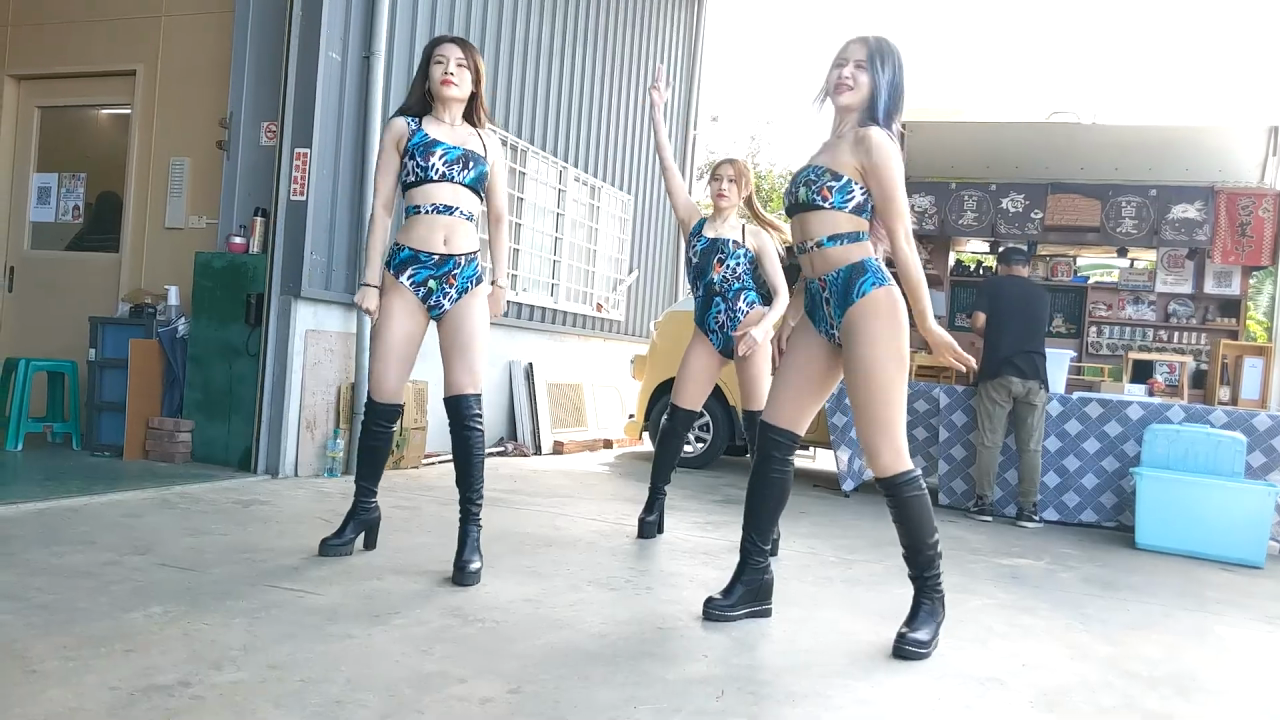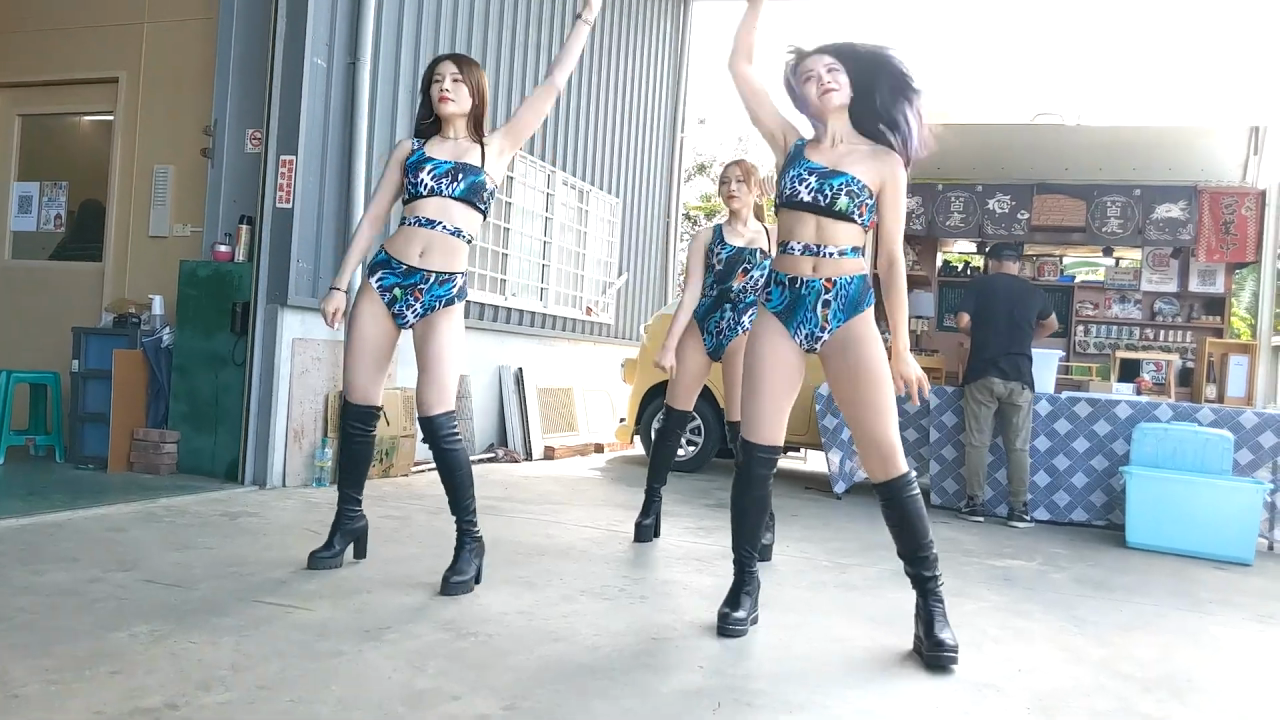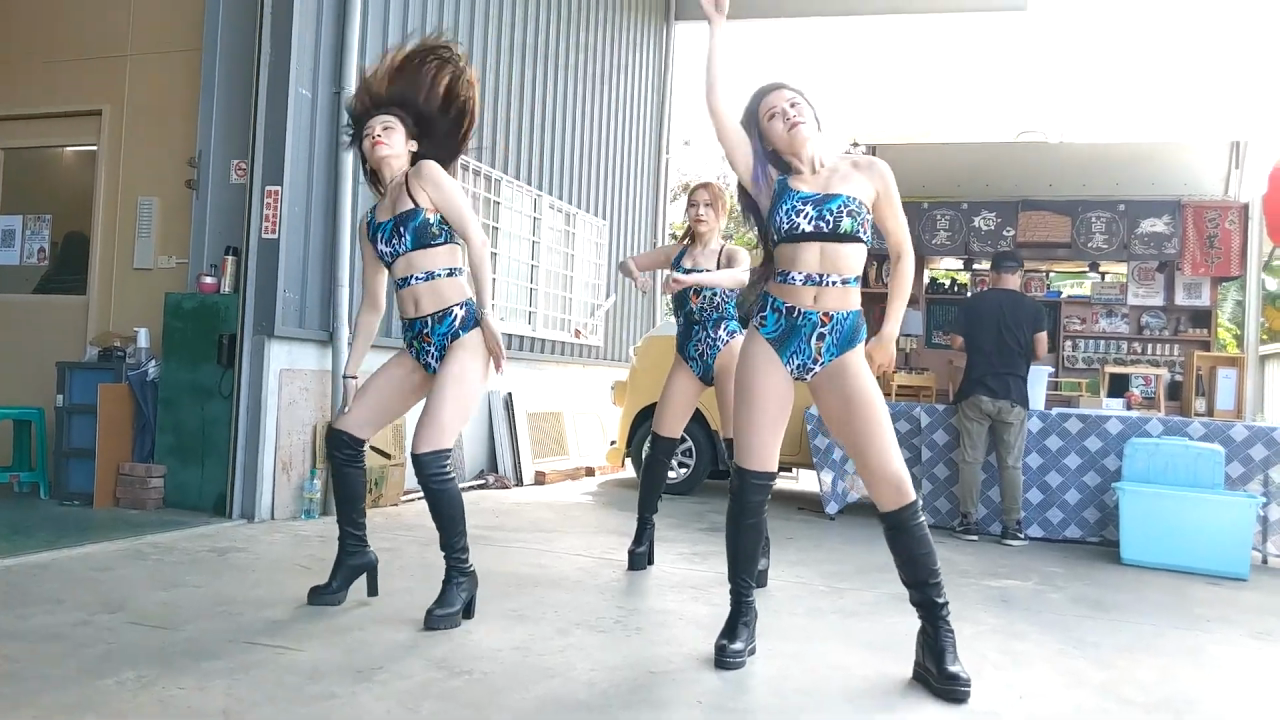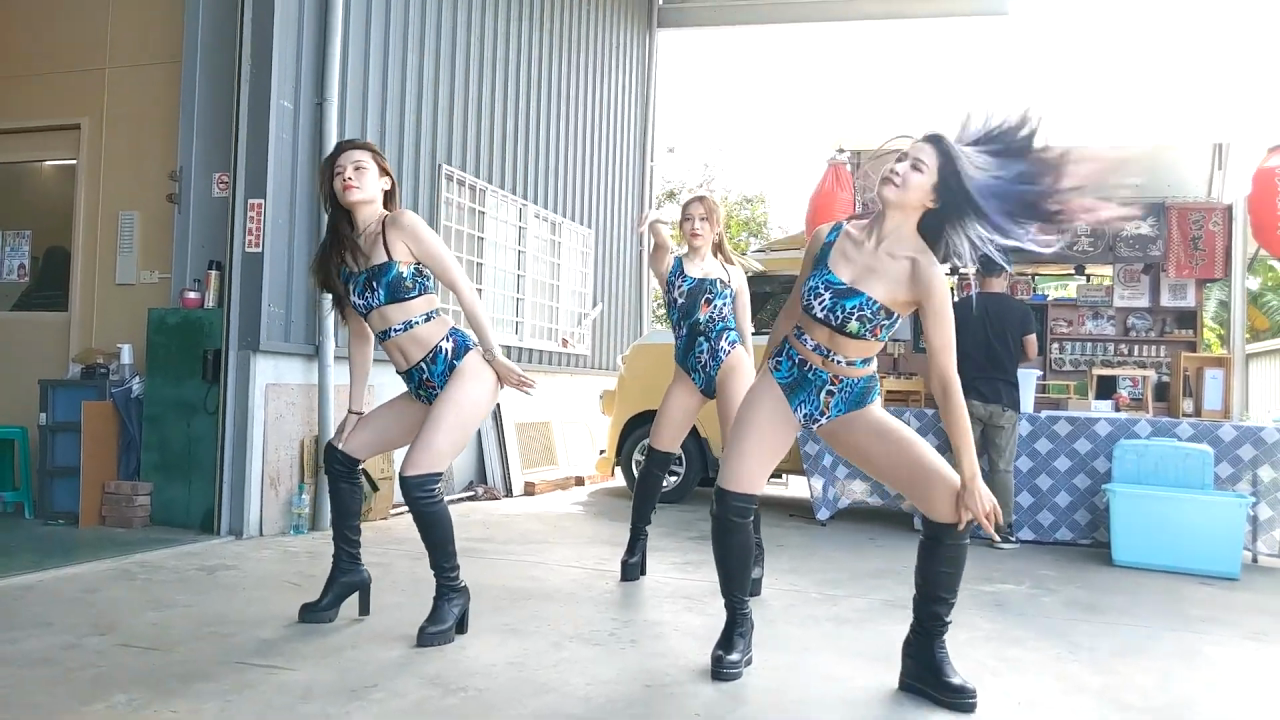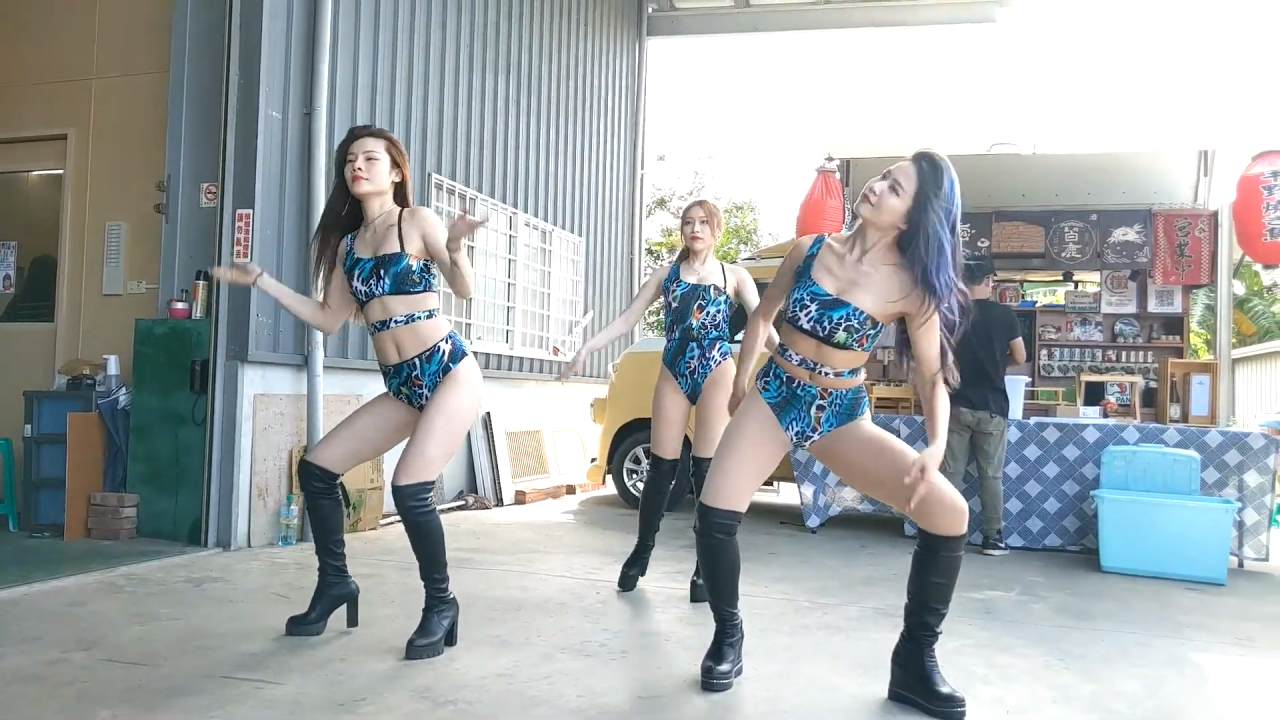
dt=0.5s
person 1, frame 1
left shoulder: (872, 140)
right shoulder: (821, 153)
left elbow: (897, 235)
left wrist: (927, 324)
right wrist: (792, 313)
left hip: (865, 296)
right hip: (817, 305)
left knee: (884, 453)
right knee: (774, 434)
left ankle: (928, 597)
right ankle: (753, 576)
person 1, frame 2
left shoulder: (885, 159)
right shoulder: (791, 143)
left elbow: (891, 259)
right elbow: (739, 66)
left wrist: (902, 348)
left hip: (848, 311)
right hip: (782, 305)
left knee: (886, 459)
right knee: (756, 448)
left ankle: (930, 607)
right ankle: (745, 583)
person 1, frame 3
left shoulder: (872, 174)
right shoulder: (770, 177)
left elbow: (901, 255)
right elbow: (718, 113)
left wrist: (890, 326)
left hip: (838, 341)
right hip: (772, 336)
left knee: (892, 486)
right knee: (752, 476)
left ankle: (937, 638)
right ankle: (741, 611)
person 1, frame 4
left shoulder: (924, 272)
right shoulder: (828, 235)
left elbow: (945, 377)
left wrist: (972, 477)
right wrist: (765, 372)
left hip: (853, 399)
right hip: (785, 378)
left knee: (952, 503)
right knee: (731, 497)
left ankle: (923, 653)
right ankle: (737, 623)
person 1, frame 5
left shoulder: (912, 286)
right shoulder: (811, 249)
left elbow: (933, 378)
right elbow: (764, 312)
left wrist: (936, 447)
right wrist: (744, 372)
left hip: (842, 415)
right hip: (775, 398)
left knee: (947, 511)
right knee: (715, 511)
left ankle: (915, 662)
right ankle: (728, 634)
person 2, frame 1
left shoulder: (486, 141)
right shoulder: (404, 127)
left elbow: (499, 215)
right elbow: (382, 208)
left wrist: (501, 282)
right wrist: (369, 279)
left hip: (467, 275)
right hip: (409, 273)
left knee: (465, 405)
right knee: (382, 402)
left ankle: (470, 531)
right ankle: (364, 508)
person 2, frame 2
left shoulder: (499, 146)
right shoulder: (410, 150)
left elbow: (553, 84)
right elbow: (372, 215)
right wrist: (340, 284)
left hip: (444, 294)
right hip: (385, 281)
left knee: (437, 418)
right knee: (358, 410)
left ankle: (469, 539)
right ankle: (348, 520)
person 2, frame 3
left shoulder: (428, 174)
right shoulder: (372, 216)
left elbow: (475, 240)
right elbow: (371, 303)
left wrist: (488, 323)
right wrist: (350, 375)
left hip: (461, 334)
right hip: (418, 345)
left knee: (428, 454)
right knee: (343, 436)
left ankle: (459, 575)
right ankle: (354, 552)
person 2, frame 4
left shoulder: (404, 225)
right shoulder: (341, 253)
left elbow: (461, 286)
right elbow: (360, 336)
left wrist: (495, 355)
right wrist: (355, 408)
left hip: (463, 368)
right hip: (422, 385)
left knee: (417, 479)
right knee: (340, 454)
left ankle: (451, 593)
right ankle: (348, 570)
person 2, frame 5
left shoulder: (418, 221)
right shoulder: (344, 239)
left elbow: (464, 289)
right elbow: (326, 317)
left wrist: (455, 250)
right wrist: (263, 283)
left hip: (448, 369)
right hip: (399, 384)
left knee: (410, 487)
right knee: (317, 467)
left ankle: (440, 604)
right ankle: (336, 582)
person 3, frame 1
left shoulder: (756, 240)
right shoulder: (692, 221)
left elbow: (781, 296)
right elbow: (666, 162)
left wrist: (759, 329)
right wrist: (657, 107)
left hip: (749, 330)
right hip: (708, 335)
left knee: (758, 426)
right knee: (676, 419)
right ankle: (655, 502)
person 3, frame 2
left shoulder: (773, 236)
right shoulder: (707, 236)
right elbow: (690, 293)
right wrist: (668, 345)
left hip: (743, 336)
right hip: (698, 331)
left knee: (741, 429)
right knee: (672, 421)
left ankle: (761, 519)
right ankle: (651, 503)
person 3, frame 3
left shoulder: (733, 255)
right shoulder: (675, 254)
left elbow: (741, 277)
right elbow: (629, 263)
left wrist: (695, 279)
right wrist: (636, 273)
left hip: (729, 353)
right hip: (689, 359)
left knee: (739, 448)
right knee: (661, 445)
right ankle: (643, 530)
person 3, frame 4
left shoulder: (733, 273)
right shoulder: (670, 266)
left elbow: (745, 334)
right elbow: (660, 251)
left wrist: (753, 379)
right wrist: (658, 228)
left hip: (730, 367)
right hip: (687, 372)
right knee: (656, 458)
left ankle: (753, 553)
right ankle: (637, 543)
person 3, frame 5
left shoulder: (734, 275)
right shoulder: (665, 276)
right elbow: (625, 320)
right wrist: (586, 348)
left hip: (716, 374)
right hip: (673, 375)
left knee: (706, 467)
right knee: (661, 467)
right ankle: (642, 549)
person 4, frame 1
left shoulder: (991, 285)
right shoulder: (1041, 293)
left elbow: (978, 322)
left hip: (998, 373)
right hip: (1034, 375)
left knee: (989, 442)
right knee: (1030, 447)
left ankle: (983, 503)
right ankle: (1028, 509)
person 4, frame 2
left shoulder: (979, 284)
right shoulder: (1034, 292)
left elbow: (963, 323)
right elbow: (1051, 326)
left hip: (983, 374)
right hip: (1019, 376)
left knee: (977, 442)
right knee: (1018, 446)
left ankle: (975, 503)
right ankle: (1019, 508)
person 4, frame 3
left shoulder: (973, 303)
right shoulder: (1033, 308)
left elbow: (957, 343)
right elbow: (1040, 353)
left hip: (975, 393)
right hip: (1012, 395)
left knee: (971, 460)
right knee: (1011, 464)
left ankle: (968, 522)
right ankle: (1012, 527)
person 4, frame 4
left shoulder: (960, 307)
right shoulder: (1019, 309)
right elbow: (1031, 354)
left hip: (968, 396)
right hip: (1003, 398)
right knee: (1002, 467)
right ankle: (1003, 530)
person 4, frame 5
right shoulder: (1003, 315)
right elbow: (1019, 357)
left hip: (957, 404)
right hip: (991, 406)
left knee: (952, 471)
right knee: (991, 474)
right ankle: (993, 537)
